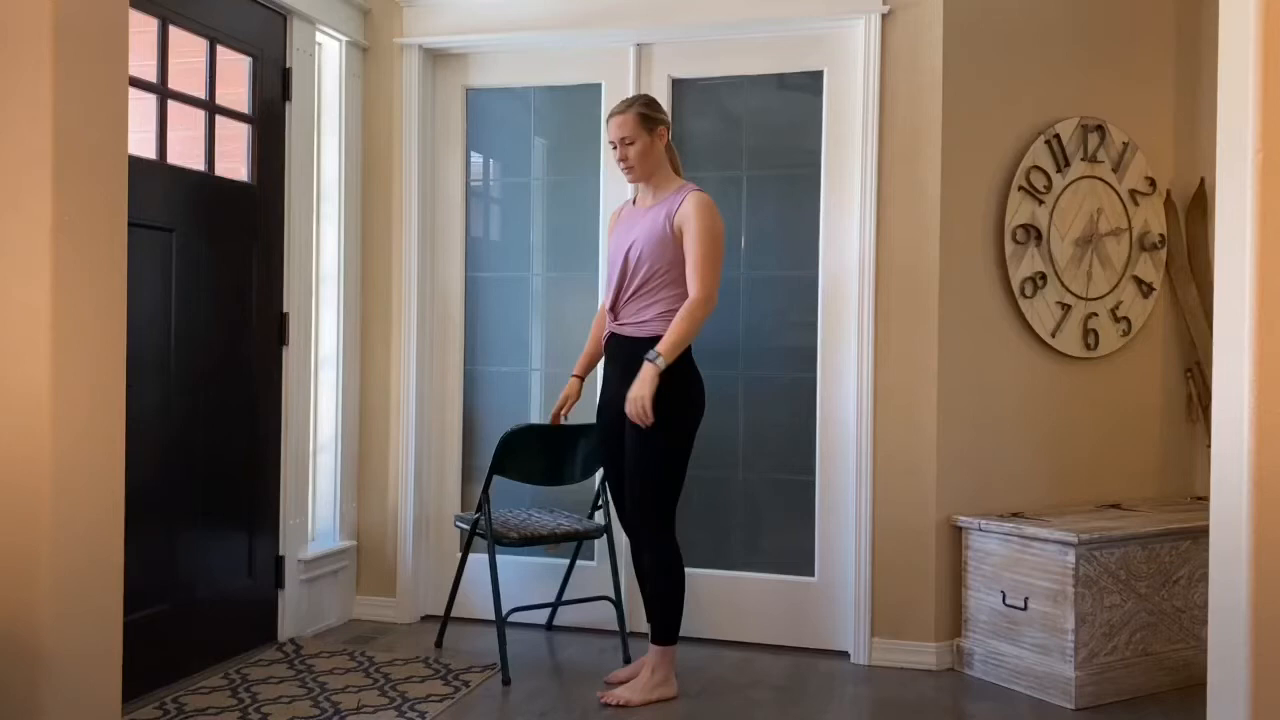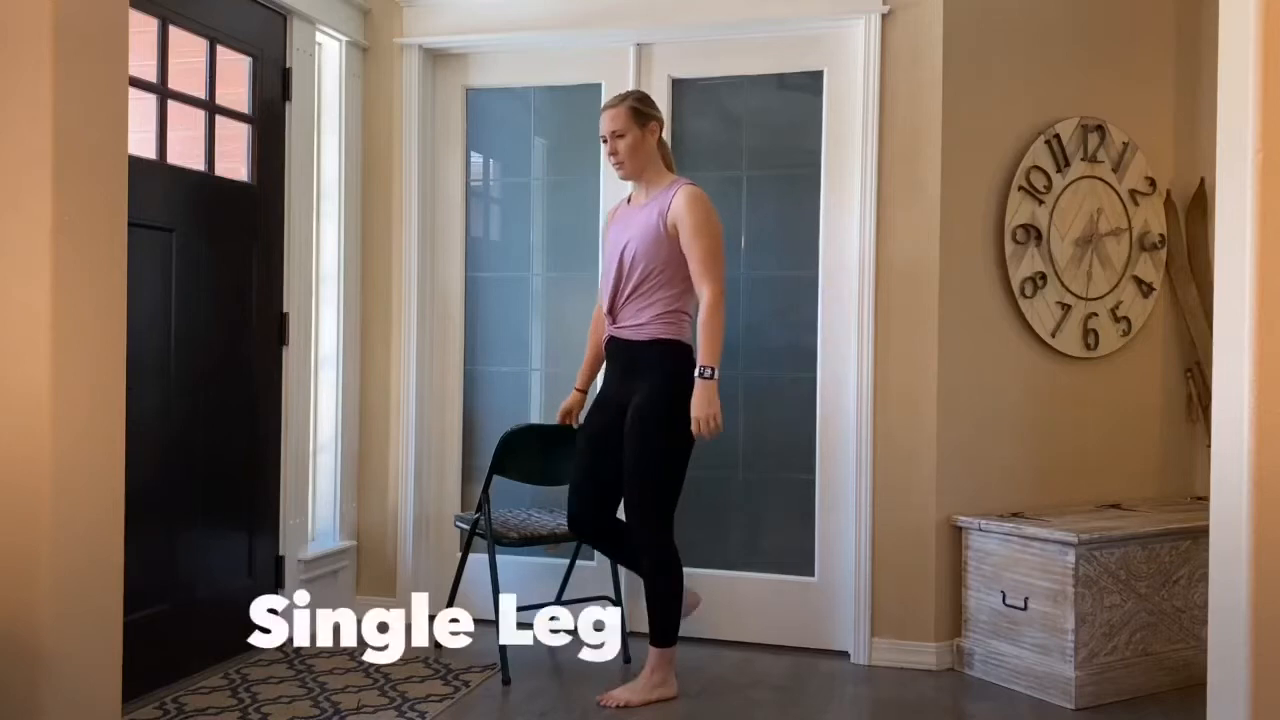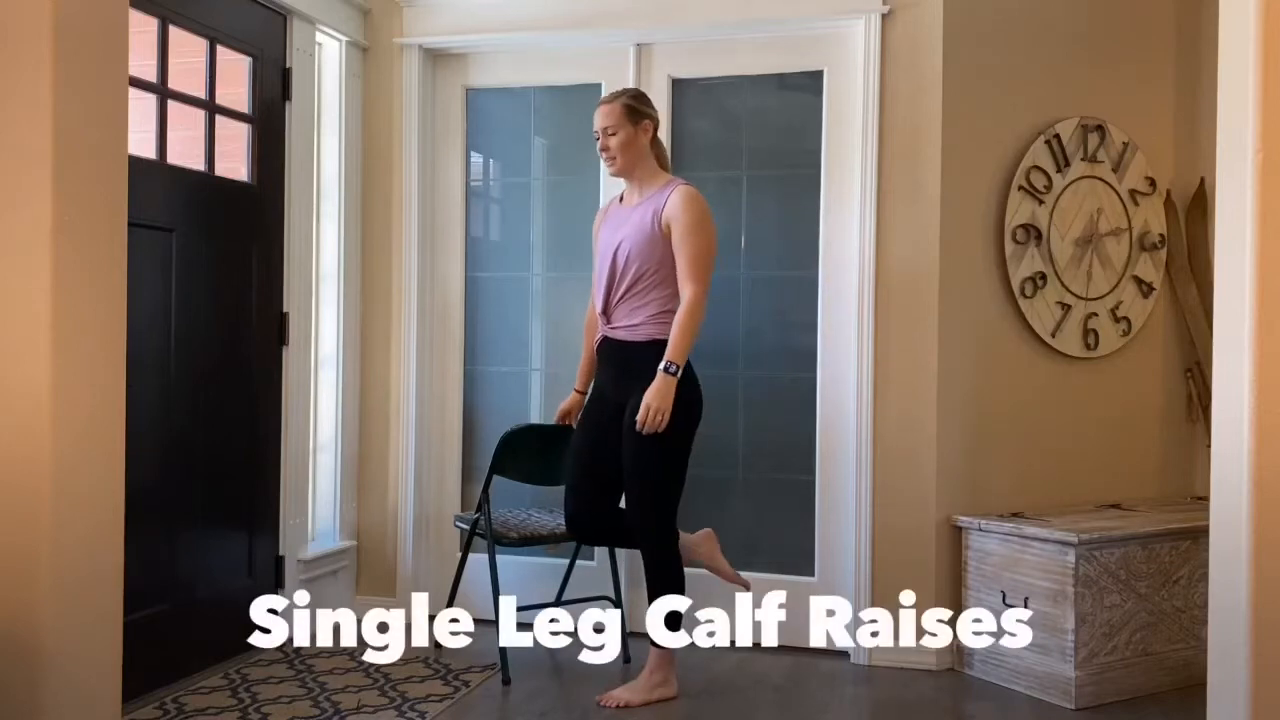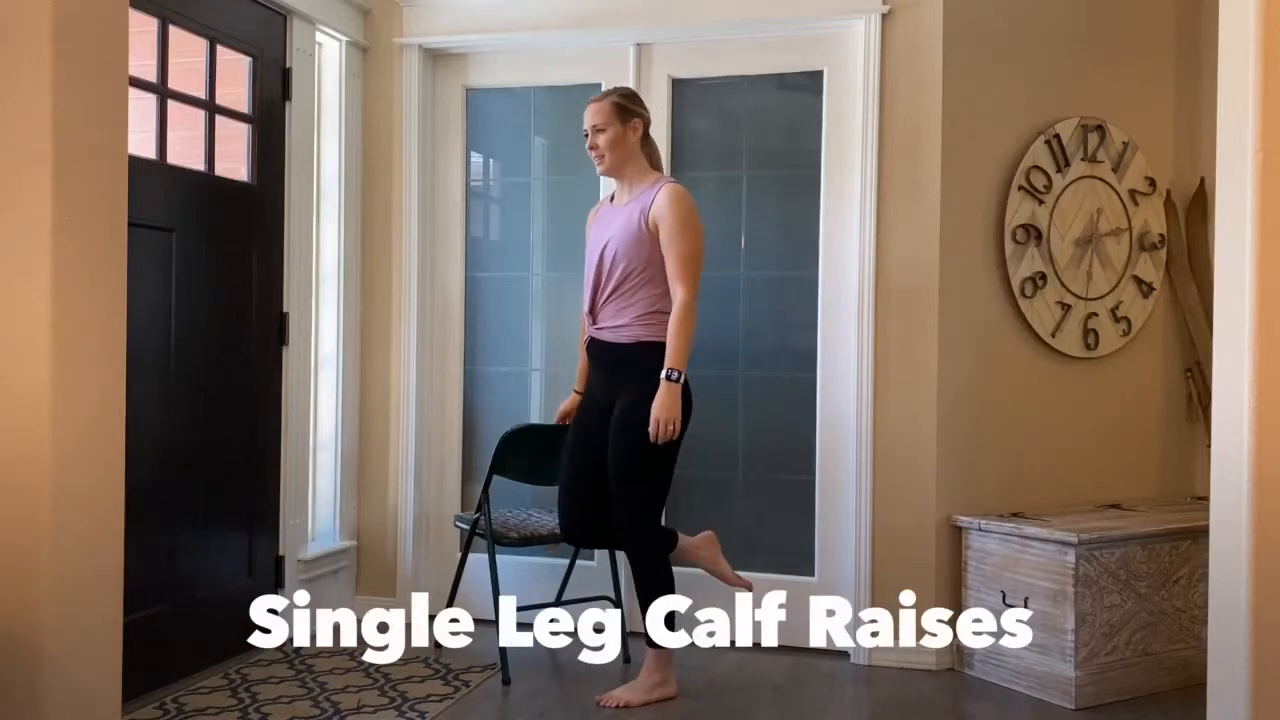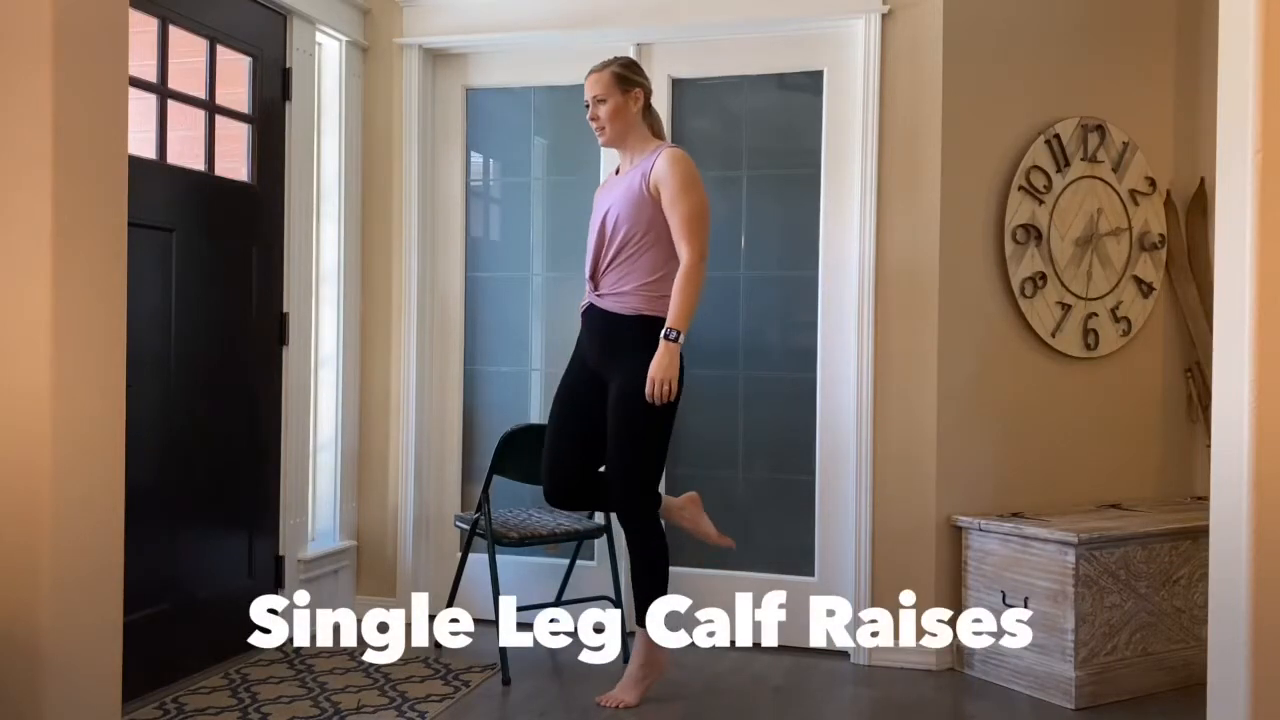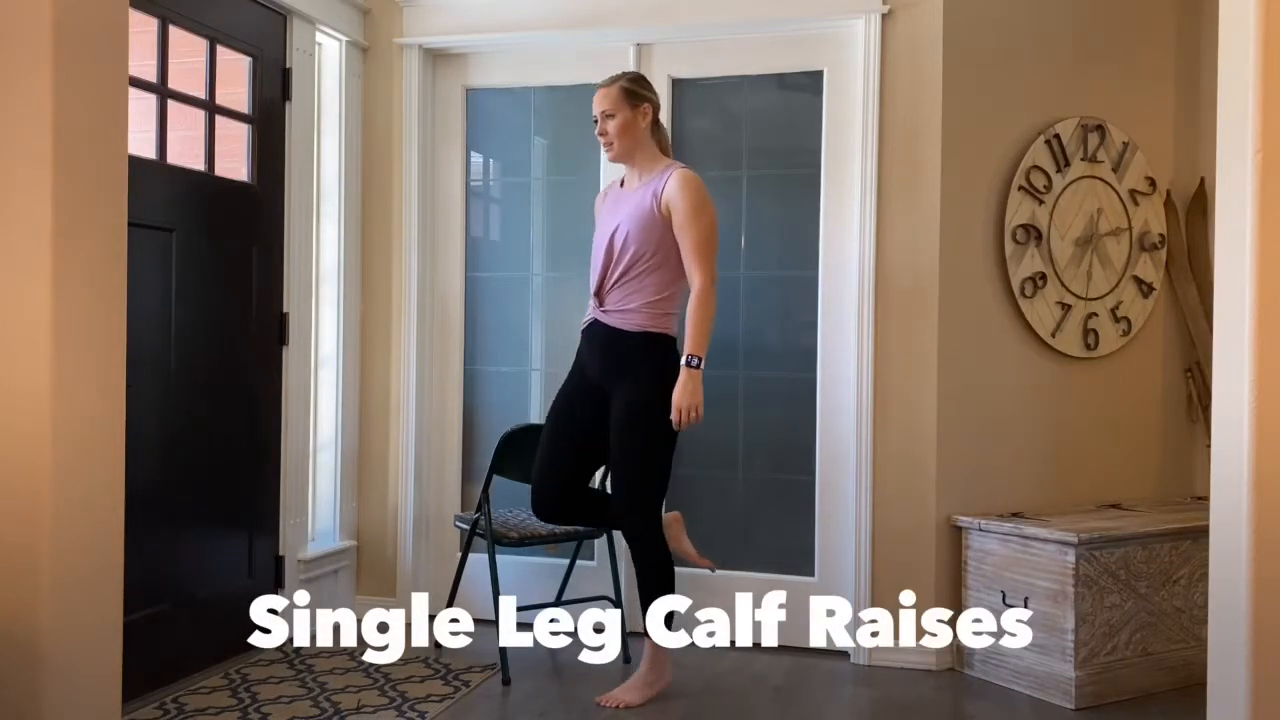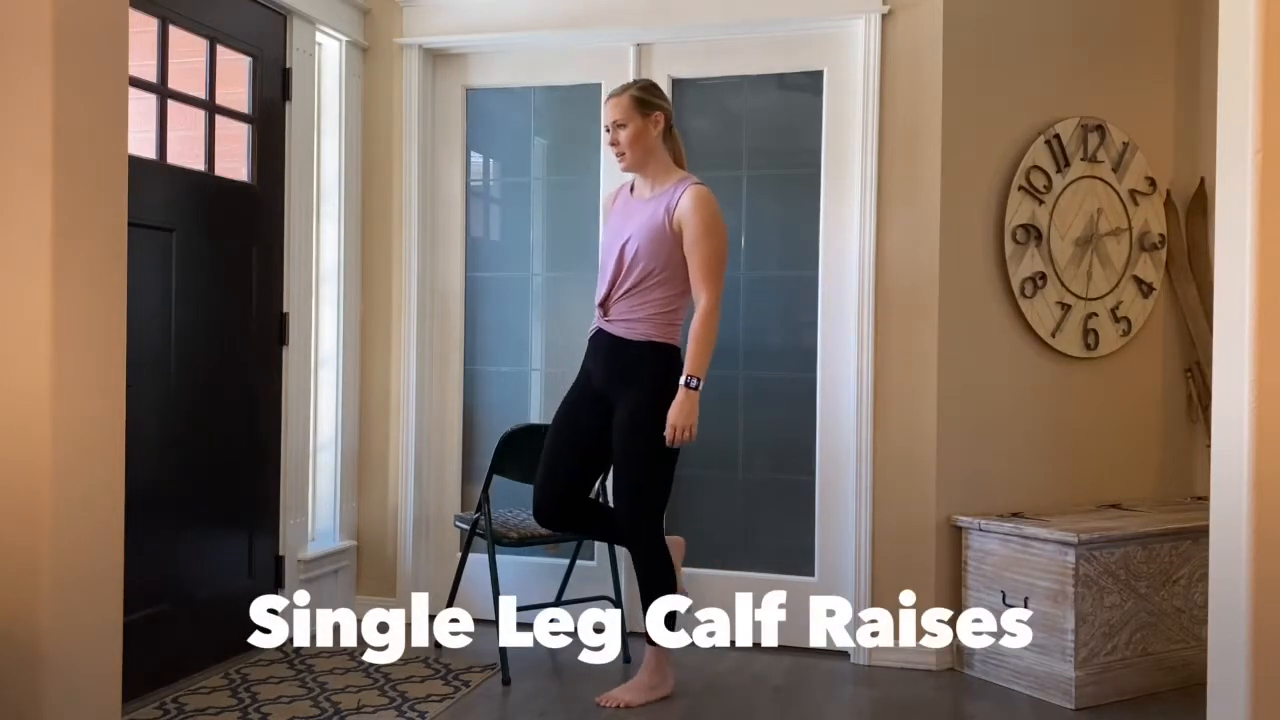
dt=0.4s
person 1, frame 1
left shoulder: (693, 207)
right shoulder: (622, 216)
left elbow: (700, 297)
left wrist: (653, 369)
right wrist: (579, 375)
left hip: (666, 375)
right hip: (621, 372)
left knee: (651, 520)
right knee: (633, 518)
left ankle: (662, 671)
right ankle: (655, 652)
person 1, frame 2
left shoulder: (686, 202)
right shoulder: (616, 215)
left elbow: (710, 296)
left wrist: (707, 380)
right wrist: (581, 385)
left hip: (664, 372)
right hip: (619, 375)
left knee: (648, 520)
right knee: (585, 513)
left ankle: (660, 671)
right ankle: (668, 593)
person 1, frame 3
left shoulder: (682, 202)
right shoulder: (607, 214)
left elbow: (693, 297)
left wrist: (667, 377)
right wrist: (581, 387)
left hip: (657, 375)
right hip: (613, 376)
left knee: (650, 521)
right knee: (584, 514)
left ankle: (661, 672)
right ankle: (692, 546)
person 1, frame 4
left shoulder: (668, 200)
right shoulder: (599, 213)
left elbow: (684, 299)
left wrist: (671, 384)
right wrist: (579, 388)
left hip: (647, 374)
right hip: (603, 377)
left knee: (632, 521)
right knee: (579, 520)
left ankle: (659, 671)
right ankle: (689, 548)
person 1, frame 5
left shoulder: (669, 165)
right shoulder: (609, 183)
left elbow: (691, 260)
left wrist: (671, 343)
left hip: (640, 341)
right hip: (593, 341)
left knee: (631, 500)
right knee: (562, 483)
left ankle: (647, 653)
right ankle: (674, 508)
person 1, frame 6
left shoulder: (679, 185)
right shoulder: (608, 196)
left elbow: (702, 283)
left wrist: (690, 369)
left hip: (646, 360)
right hip: (593, 355)
left knee: (635, 514)
right knee: (551, 496)
left ankle: (656, 665)
right ankle: (662, 528)
person 1, frame 7
left shoulder: (692, 201)
right shoulder: (616, 199)
left elbow: (707, 304)
left wrist: (689, 391)
left hip: (650, 370)
right hip: (599, 362)
left knee: (638, 519)
right knee: (552, 503)
left ankle: (658, 670)
right ankle: (663, 549)
